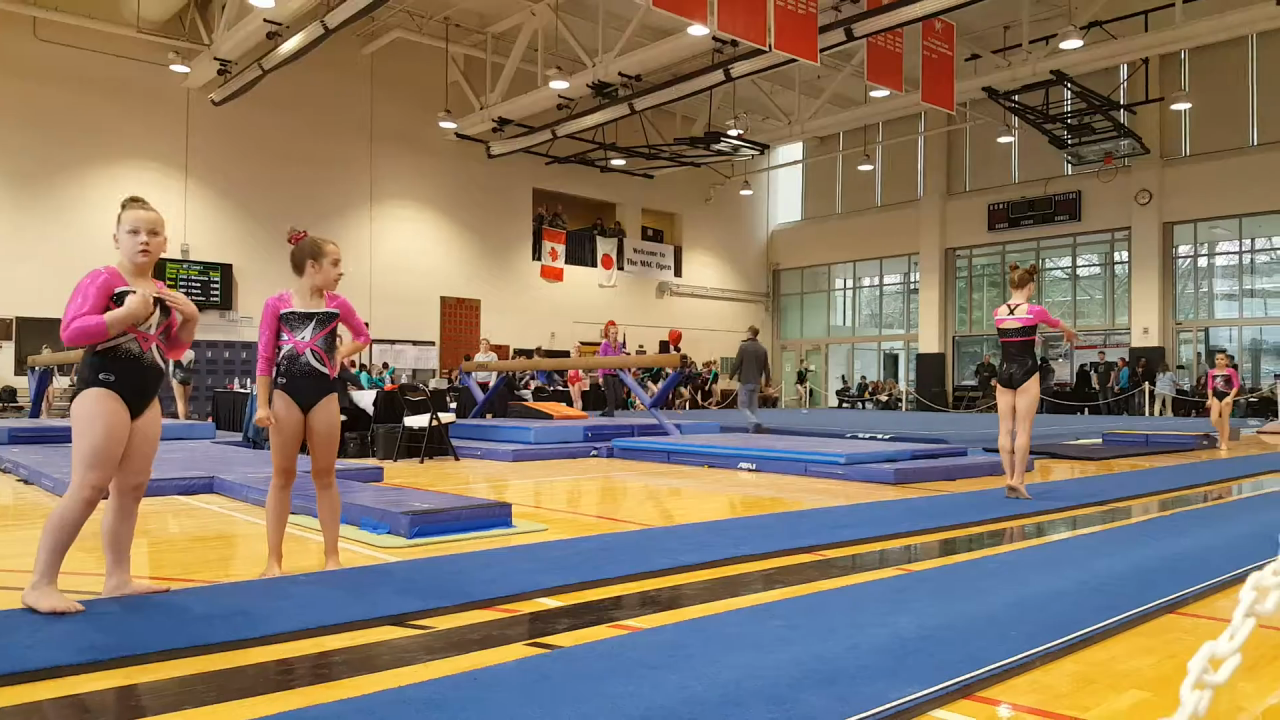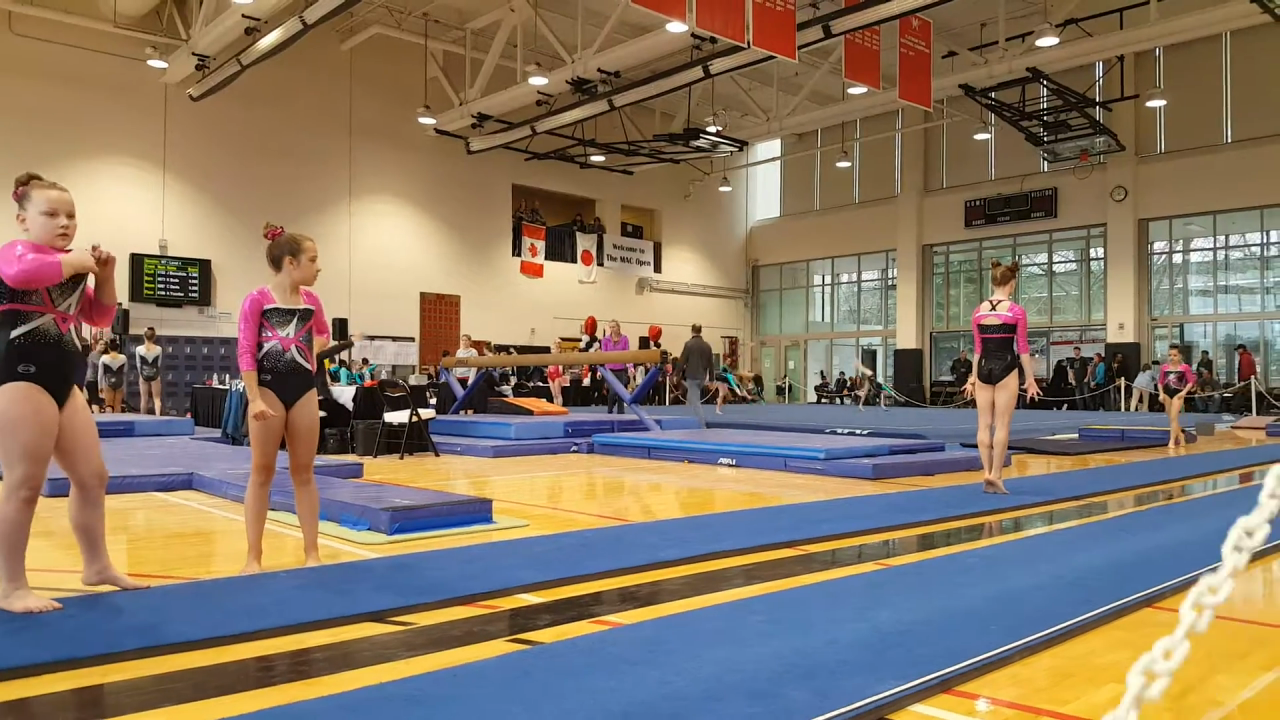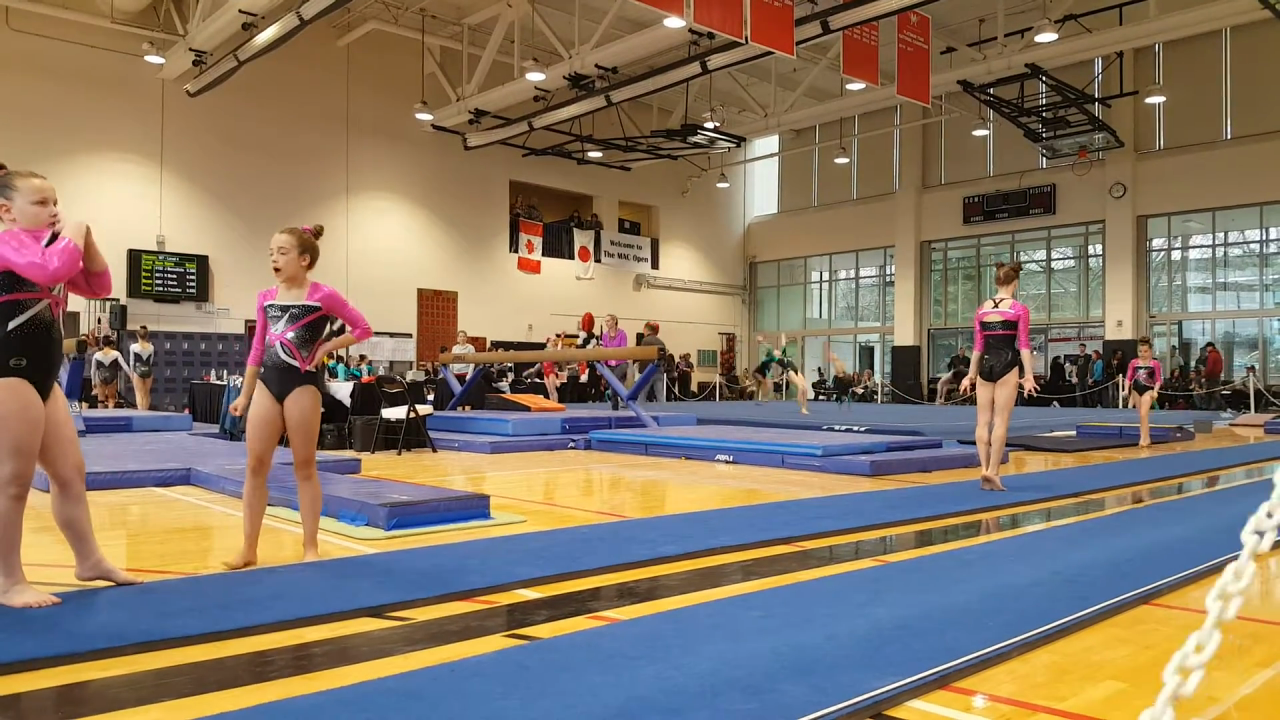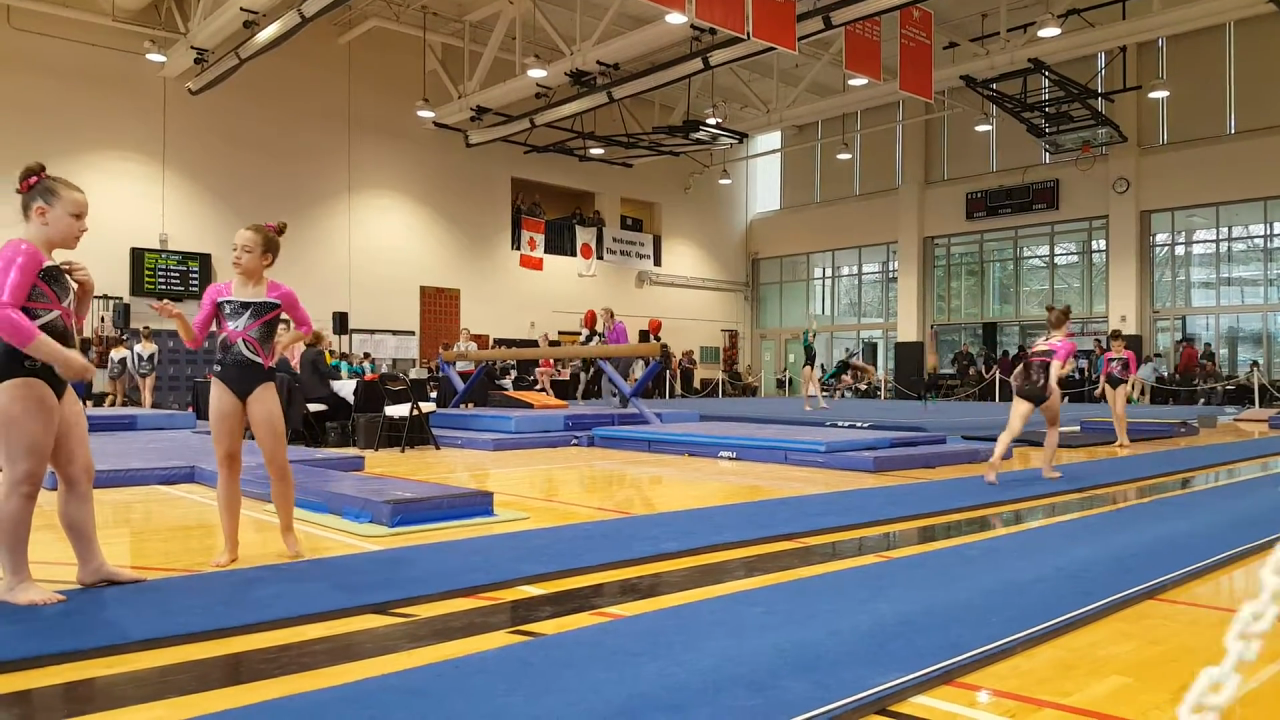
dt=0.7s
person 1, frame 1
left shoulder: (164, 294)
right shoulder: (103, 279)
left elbow: (173, 351)
right elbow: (71, 331)
left wrist: (189, 320)
right wrist: (128, 313)
left hip: (146, 398)
right hip: (103, 390)
left knee: (131, 490)
right knee: (88, 488)
left ankle: (118, 578)
right ankle: (41, 584)
person 1, frame 2
left shoulder: (67, 268)
left elbow: (99, 317)
left wrist: (104, 275)
right wrist: (74, 260)
left hip: (65, 384)
left knee: (92, 477)
left ankle: (98, 565)
person 1, frame 3
left shoulder: (43, 248)
left elbow: (99, 286)
right elbow: (56, 268)
left wrist: (84, 239)
right wrist: (71, 234)
left hip: (42, 377)
left knee: (71, 472)
left ankle: (90, 560)
person 1, frame 4
left shoulder: (51, 264)
left elbow: (66, 322)
left wrist: (83, 292)
right wrist: (61, 356)
left hip: (51, 379)
left knee: (80, 474)
left ankle: (92, 564)
person 2, frame 1
left shoulder: (338, 304)
right shoulder: (276, 305)
left elbow: (362, 336)
right elbow: (264, 358)
left wrist: (339, 355)
right wrist: (262, 404)
left hip: (325, 394)
right hip: (286, 392)
left knee: (325, 476)
right knee: (282, 476)
left ankle: (332, 556)
right ankle: (274, 559)
person 2, frame 2
left shoulder: (311, 301)
right shoulder: (257, 300)
left elbow: (323, 334)
right elbow: (246, 354)
left wrist: (312, 352)
right wrist: (255, 399)
left hip: (304, 389)
right hip: (269, 387)
left knee: (303, 472)
right knee: (262, 472)
left ankle: (311, 552)
right ankle: (253, 556)
person 2, frame 3
left shoulder: (323, 296)
right shoulder: (265, 297)
left elbow: (363, 329)
right elbow: (257, 349)
left wrist: (325, 348)
right wrist: (244, 393)
left hip: (302, 384)
right hip: (267, 384)
left knee: (304, 467)
right knee: (255, 466)
left ankle: (310, 547)
right ankle: (248, 548)
person 2, frame 4
left shoulder: (280, 294)
right shoulder: (216, 292)
left elbow: (305, 327)
right elbow: (194, 340)
left wrist: (281, 344)
right wrist: (179, 318)
left hip: (261, 381)
right hip: (224, 380)
left knee: (277, 463)
right knee: (227, 463)
left ankle: (287, 531)
right ankle: (230, 544)
person 3, frame 1
left shoulder: (998, 313)
right shoulder: (1035, 311)
right elbow: (1055, 323)
right wrist: (1070, 333)
left hip: (1005, 372)
right hip: (1026, 372)
left knee: (1005, 430)
right knee: (1023, 430)
left ankle: (1010, 480)
right ankle: (1018, 480)
person 3, frame 2
left shoulder: (979, 311)
right shoulder: (1017, 311)
left elbow: (978, 348)
right elbow: (1022, 348)
left wrist: (974, 376)
right wrist: (1030, 379)
left hip: (985, 368)
right hip: (1005, 368)
left knee: (984, 425)
right knee: (1002, 425)
left ankle: (988, 475)
right ankle: (995, 476)
person 3, frame 3
left shoulder: (982, 309)
right shoulder: (1019, 309)
left elbow: (978, 345)
right elbow: (1023, 344)
left wrist: (971, 374)
right wrist: (1028, 375)
left hip: (986, 365)
right hip: (1006, 365)
left knee: (983, 421)
right knee: (1001, 422)
left ankle: (985, 471)
right ankle: (992, 472)
person 3, frame 4
left shoulder: (1037, 343)
right shoulder: (1067, 345)
right elbow: (1057, 364)
right wrist: (1053, 381)
left hip: (1025, 388)
right hip: (1044, 388)
left knee: (1011, 432)
right knee: (1053, 427)
left ankle: (995, 461)
right ankle: (1047, 468)
